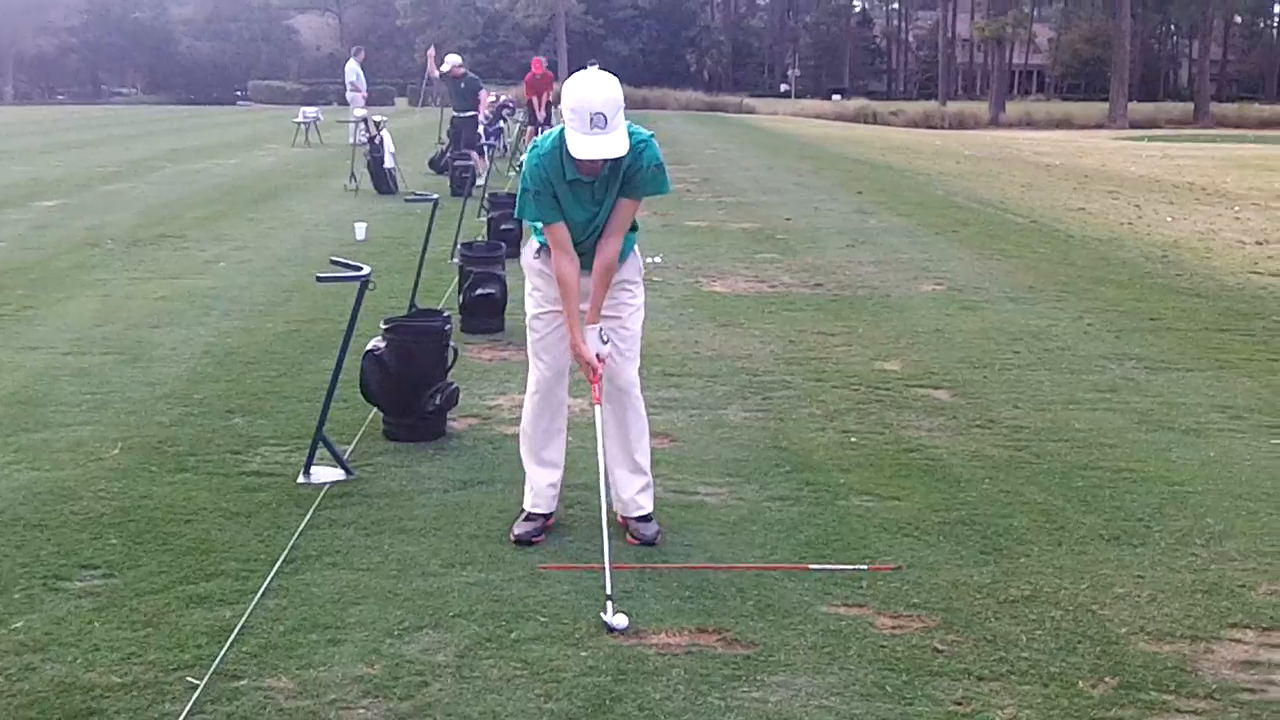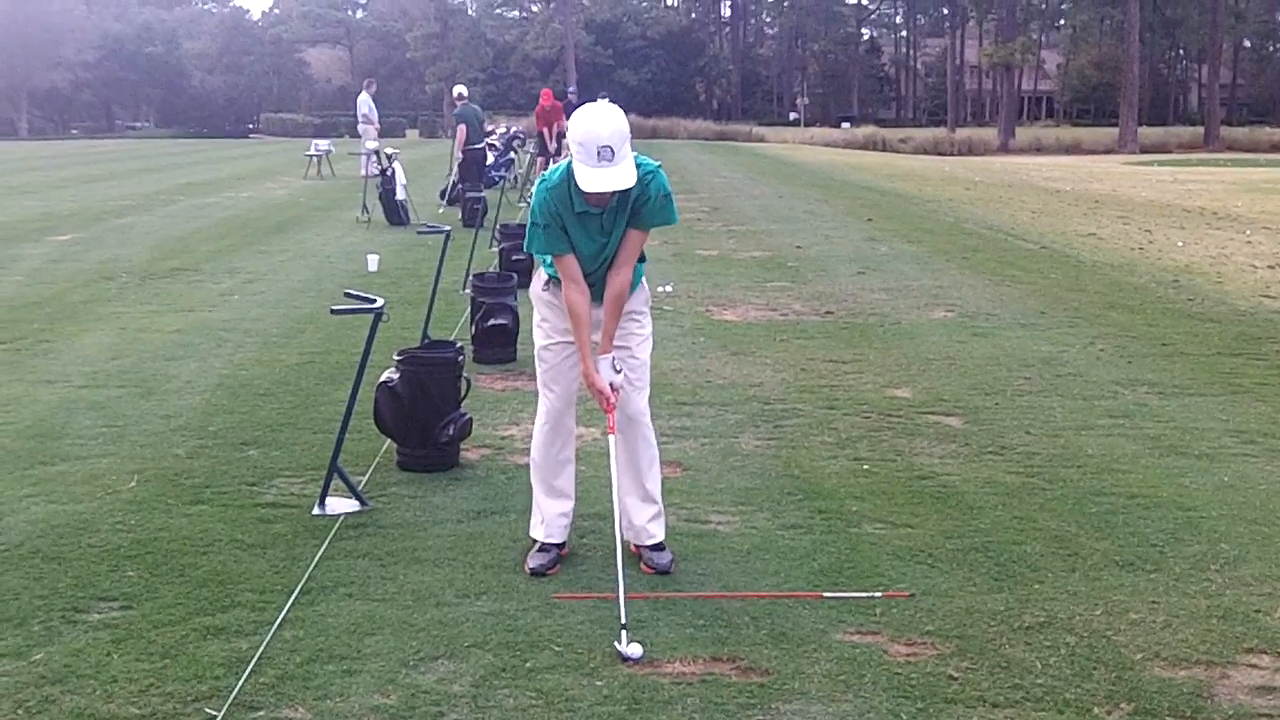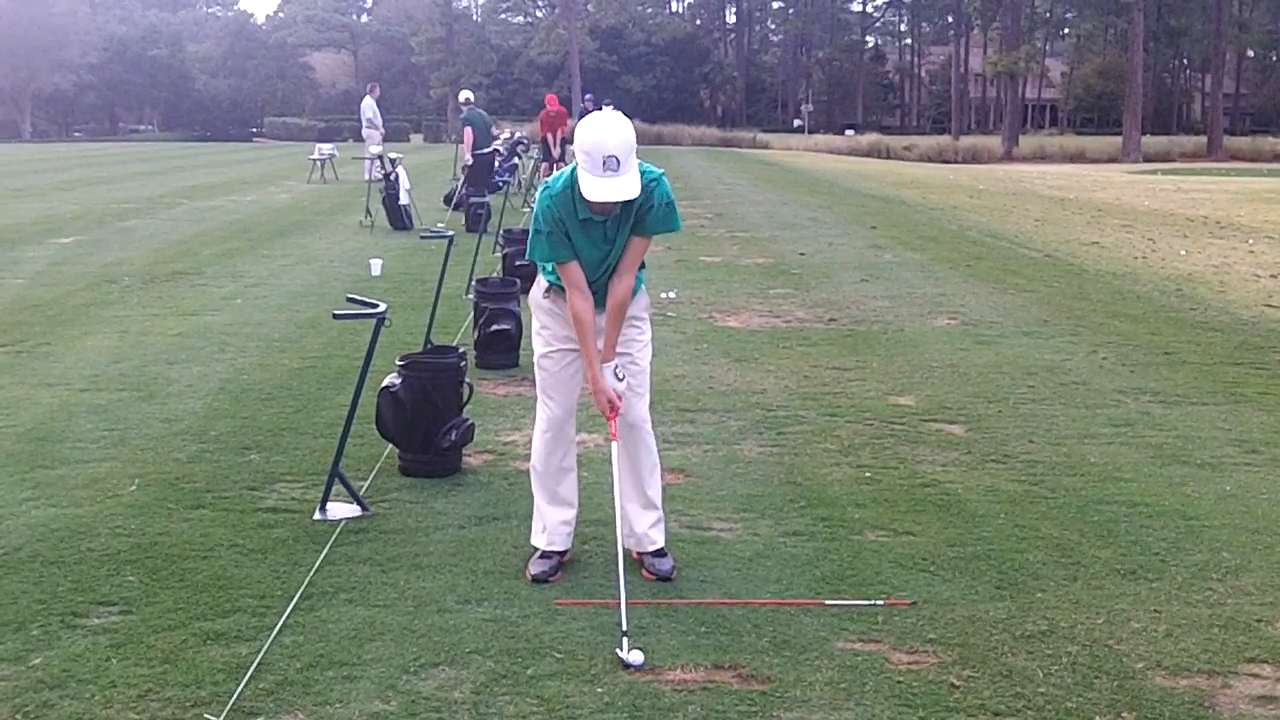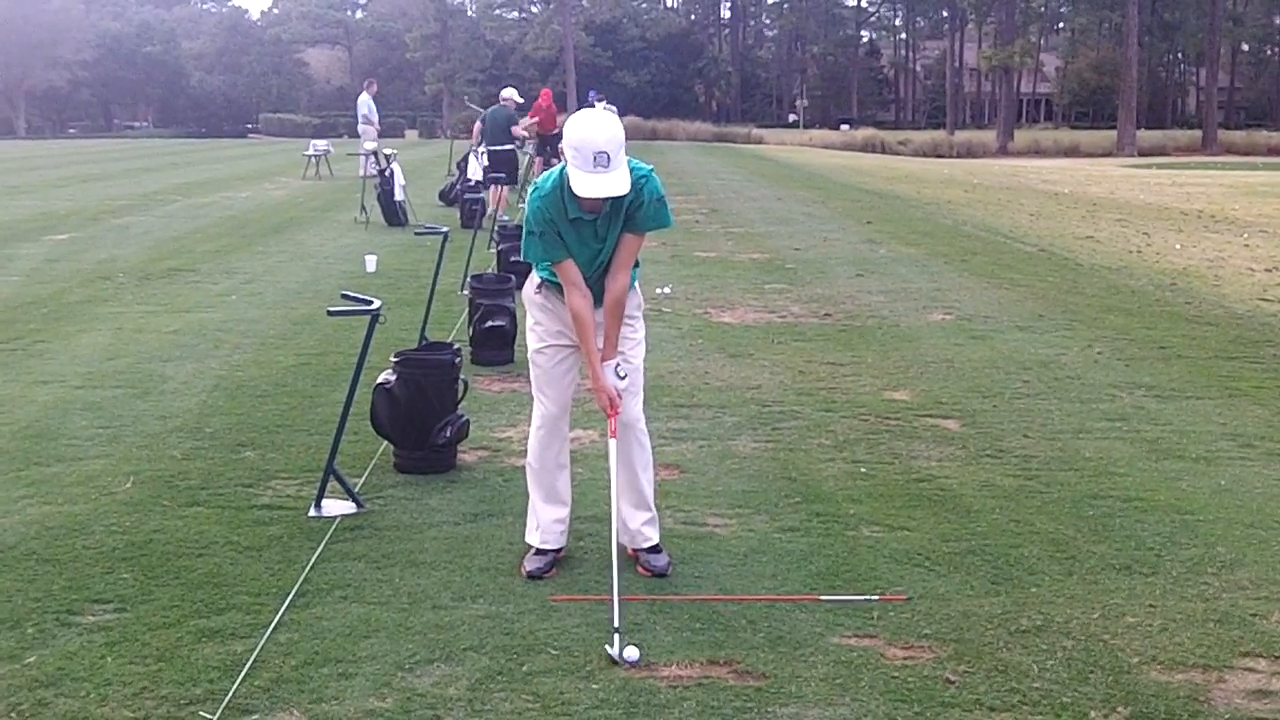
dt=1s
person 1, frame 1
left shoulder: (642, 151)
right shoulder: (542, 159)
left elbow: (611, 241)
right elbow: (564, 253)
left wrist: (595, 324)
right wrist: (575, 334)
left hip: (618, 269)
right hip: (550, 268)
left knee: (623, 382)
right knee: (545, 381)
left ankle: (635, 504)
right ankle: (539, 502)
person 1, frame 2
left shoulder: (649, 181)
right shoulder: (550, 192)
left elbow: (620, 271)
right elbow: (574, 285)
left wrist: (608, 353)
right wrist: (588, 365)
left hip: (626, 299)
right hip: (558, 299)
left knee: (634, 411)
right knee: (554, 411)
left ankle: (647, 532)
right ankle: (550, 532)
person 1, frame 3
left shoulder: (653, 188)
right shoulder: (553, 200)
left elbow: (622, 279)
right elbow: (577, 292)
left wrist: (610, 359)
right wrist: (593, 373)
left hip: (626, 306)
right hip: (559, 304)
left knee: (635, 417)
right knee: (555, 417)
left ankle: (647, 538)
right ankle: (552, 539)
person 1, frame 4
left shoulder: (642, 185)
right shoulder: (544, 200)
left elbow: (618, 276)
right elbow: (576, 290)
left wrist: (611, 355)
right wrist: (595, 371)
left hip: (619, 305)
right hip: (553, 303)
left knee: (630, 417)
right knee: (549, 417)
left ankle: (642, 534)
right ankle: (547, 536)
